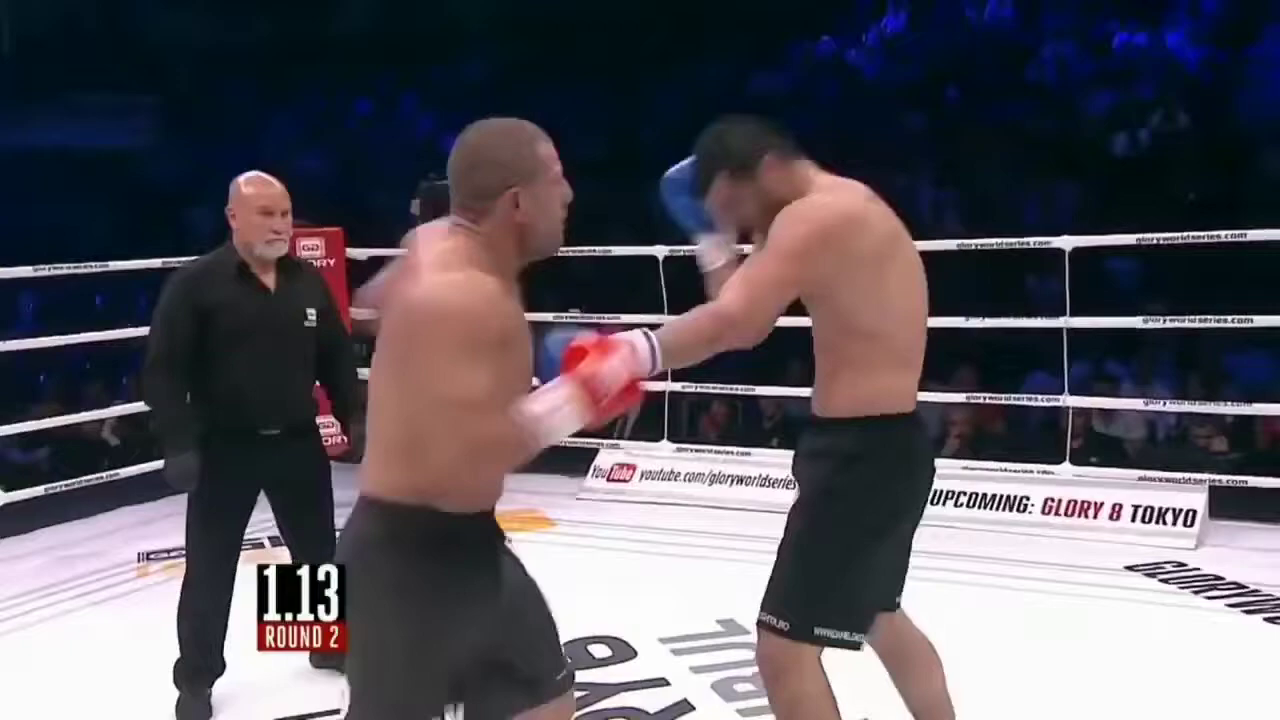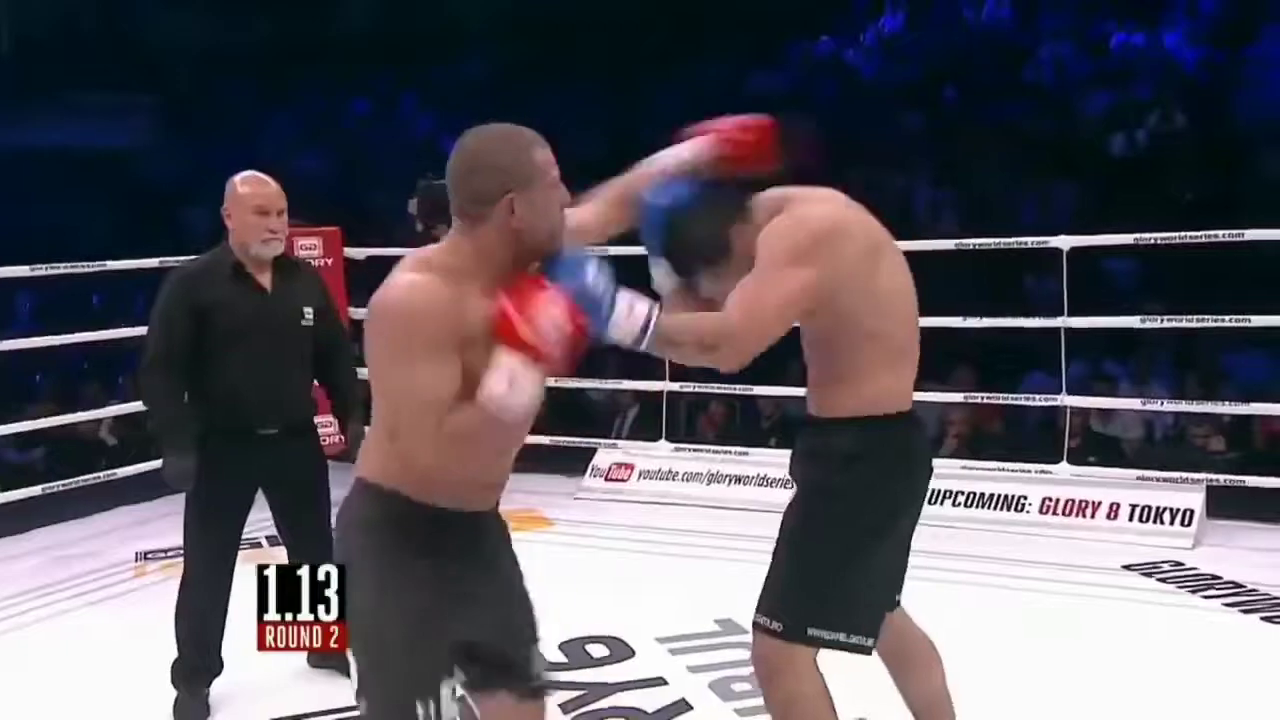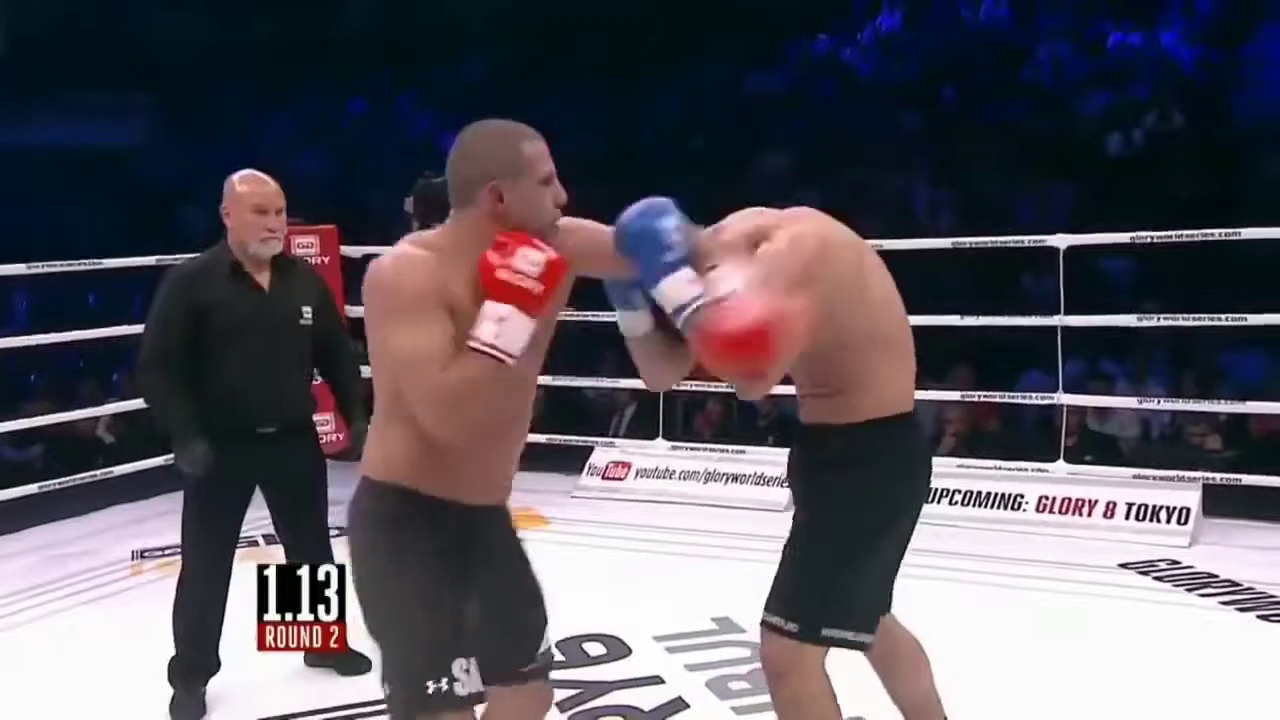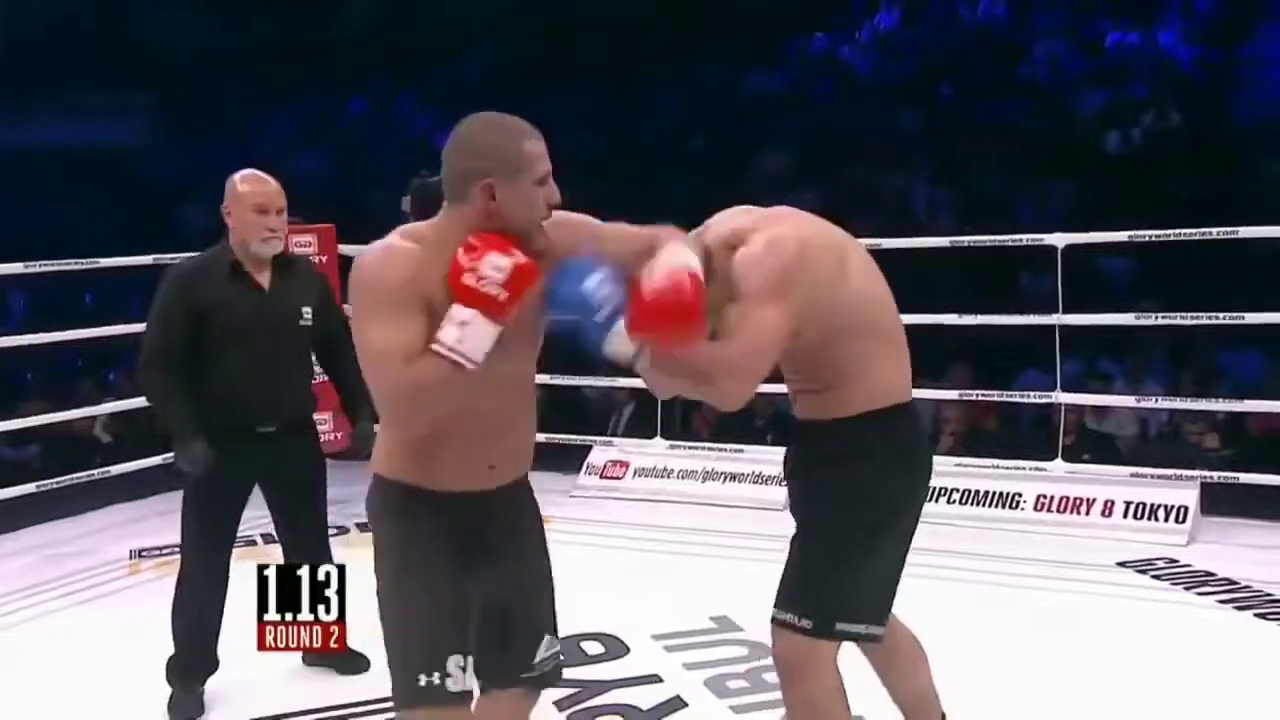
dt=0.1s
person 1, frame 1
left shoulder: (442, 243)
right shoulder: (464, 298)
right elbow: (464, 461)
right wrist: (575, 397)
left hip: (456, 537)
right hip: (405, 549)
person 1, frame 2
left shoulder: (513, 252)
right shoulder: (412, 296)
left elbow: (606, 209)
right elbow: (437, 456)
left wrist: (698, 153)
right wrist: (523, 362)
left hip: (473, 527)
right hip: (394, 537)
person 1, frame 3
left shoulder: (546, 245)
right shoulder: (403, 273)
right elbow: (448, 417)
right wrist: (512, 309)
left hip: (481, 519)
right hip: (403, 525)
person 1, frame 4
left shoulder: (543, 239)
right shoulder: (387, 267)
left elbow: (656, 242)
right elbow: (405, 411)
left wrist: (673, 276)
right wrist: (478, 314)
left hip: (510, 507)
right hip: (423, 517)
person 2, frame 1
left shoulder: (308, 282)
right shoulder: (195, 283)
left elbow: (336, 355)
right elbow: (163, 370)
left wrist: (352, 416)
right wrist: (179, 442)
left hip: (298, 442)
right hip: (224, 448)
left knee: (318, 550)
right knee: (210, 567)
person 2, frame 2
left shoulder: (305, 280)
right shoulder: (192, 283)
left elbow: (333, 354)
right elbow: (160, 371)
left wrist: (351, 415)
right wrist: (177, 442)
left hip: (295, 441)
right hip: (221, 447)
left knee: (315, 550)
right knee: (208, 566)
person 2, frame 3
left shoulder: (305, 280)
right shoulder: (191, 282)
left elbow: (335, 353)
right elbow: (158, 367)
left wrist: (356, 415)
right wrist: (186, 435)
left hip: (295, 439)
right hip: (221, 446)
left knee: (312, 548)
right knee: (206, 563)
person 2, frame 4
left shoulder: (306, 279)
right shoulder: (191, 281)
left elbow: (337, 351)
right elbow: (158, 367)
left wrist: (361, 413)
right wrist: (186, 435)
left hip: (293, 438)
right hip: (220, 445)
left knee: (311, 547)
right knee: (204, 562)
right ankle: (189, 675)
person 3, frame 1
left shoulder: (819, 217)
right shoulder: (831, 207)
left elbow: (724, 327)
right elbow: (740, 309)
left wrist: (626, 353)
right wrist: (710, 229)
left hip: (868, 453)
right hip: (882, 444)
left knee: (782, 648)
right knee: (879, 620)
person 3, frame 2
left shoulder: (803, 228)
right shoulder: (780, 215)
left elbow: (729, 344)
right elbow: (714, 320)
left wrist: (620, 313)
right wrist: (668, 258)
left hip: (864, 456)
right hip: (874, 450)
left knee: (780, 649)
right knee: (880, 620)
person 3, frame 3
left shoulder: (793, 252)
right shoulder: (730, 240)
left elbow: (758, 375)
right elbow: (665, 369)
left wrist: (672, 280)
right wrist: (638, 313)
left hip: (870, 459)
right hip: (844, 448)
left knee: (787, 649)
right knee: (862, 620)
person 3, frame 4
left shoulder: (772, 256)
right shoulder: (727, 236)
left elbow: (730, 387)
right elbow: (675, 377)
left hip: (870, 451)
right hip: (841, 443)
left knee: (800, 647)
right knee: (863, 618)
